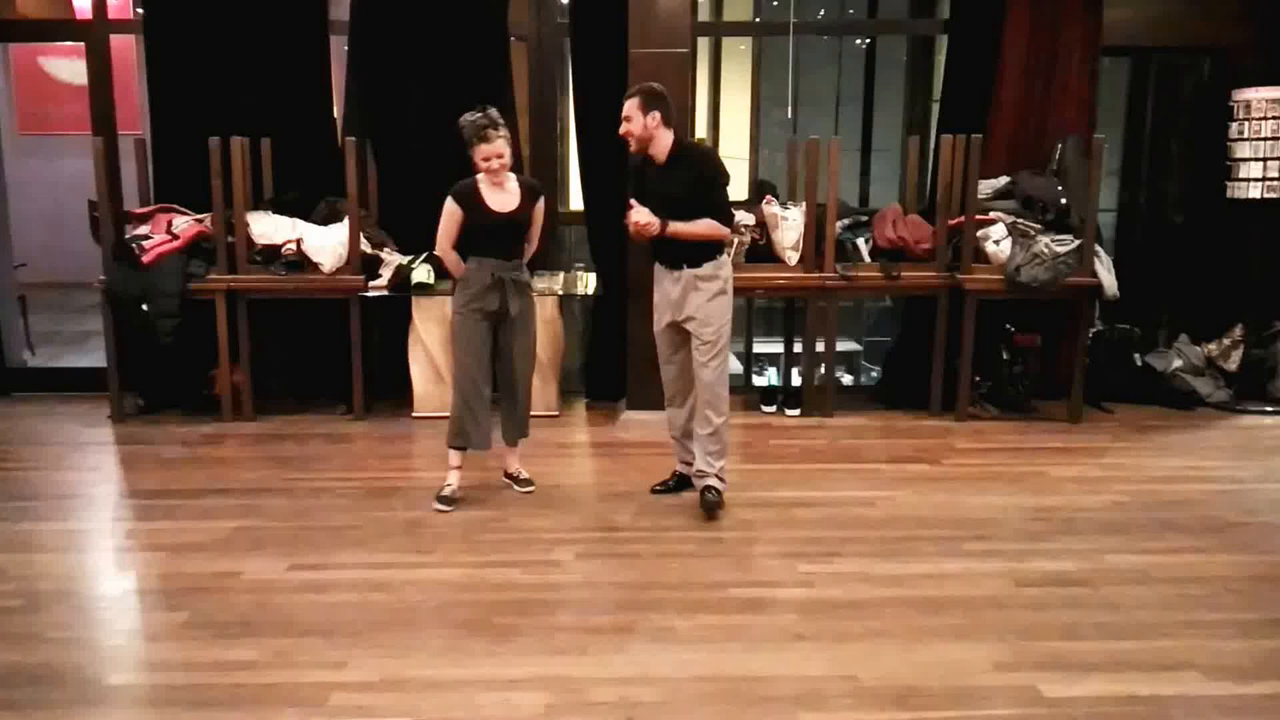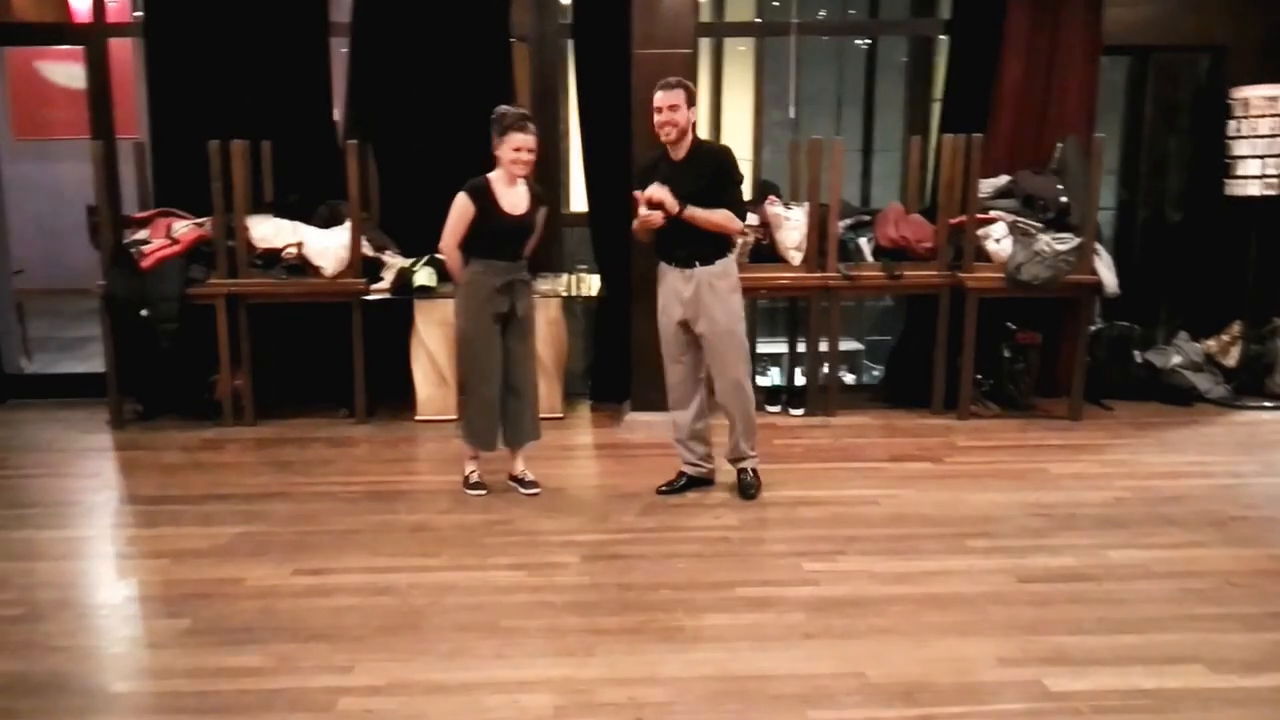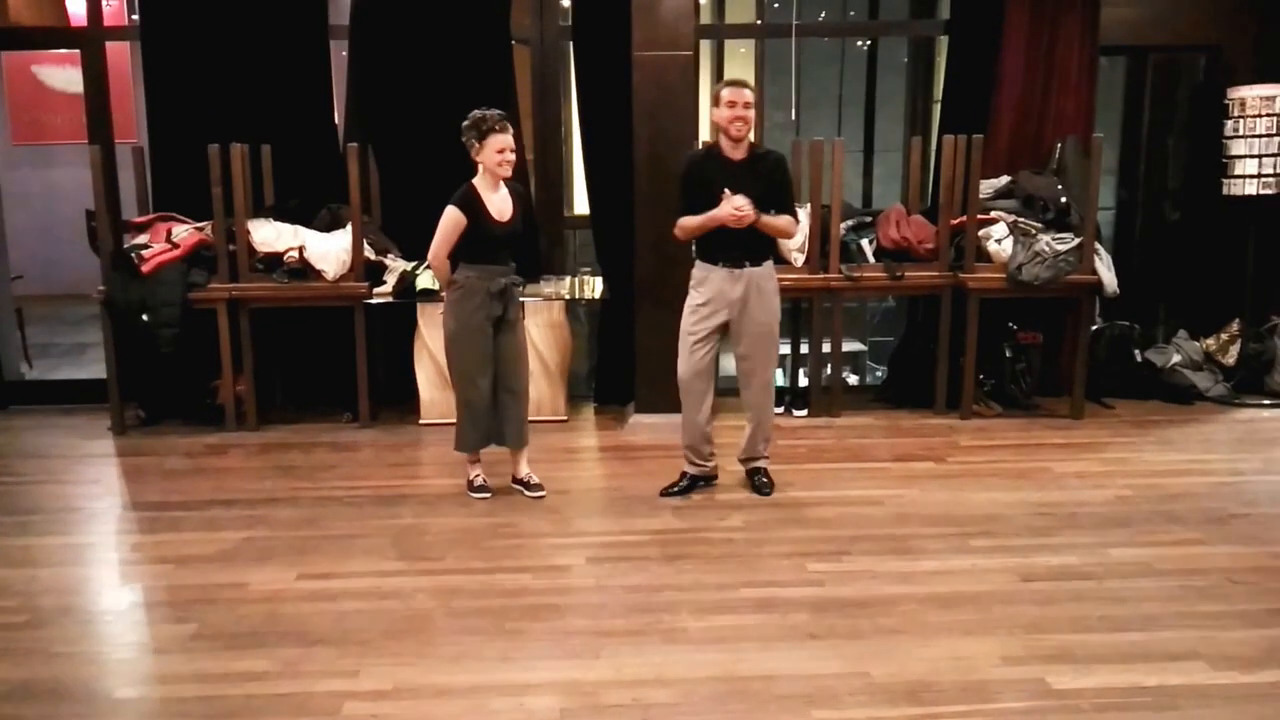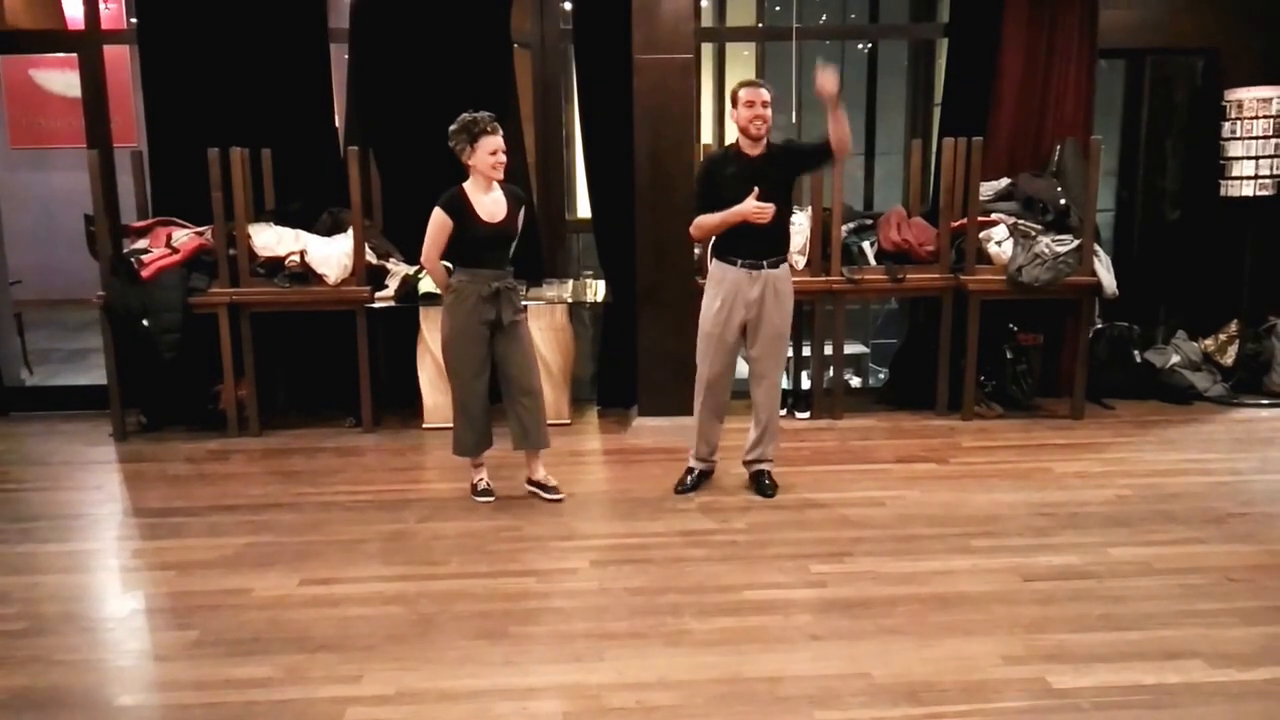
dt=0.5s
person 1, frame 1
left shoulder: (702, 160)
right shoulder: (641, 169)
left elbow: (723, 227)
left wrist: (663, 225)
right wrist: (637, 226)
left hip: (706, 277)
right hip: (665, 277)
left knee: (709, 377)
right knee: (674, 378)
left ankle: (710, 476)
right ankle: (687, 465)
person 1, frame 2
left shoulder: (718, 158)
right shoulder: (650, 169)
left elbow: (735, 223)
right elbow: (643, 234)
left wrist: (679, 208)
right wrist: (644, 221)
left hip: (715, 275)
right hip: (671, 277)
left knee: (731, 372)
right knee: (681, 378)
left ankle: (745, 460)
right ankle: (696, 465)
person 1, frame 3
left shoulder: (772, 163)
right shoulder: (697, 164)
left elbow: (790, 225)
right elbow: (681, 229)
left wrist: (754, 218)
right wrist: (719, 215)
left hip: (758, 278)
right hip: (709, 277)
left knee: (758, 375)
right knee: (691, 373)
left ankle: (756, 460)
right ankle: (698, 465)
person 1, frame 4
left shoulder: (787, 155)
right shoulder: (716, 165)
left elbow: (841, 147)
right elbow: (697, 229)
left wrist: (832, 103)
right wrist: (738, 212)
left hip: (774, 278)
right hip: (727, 277)
left knee: (768, 376)
right knee: (712, 372)
left ankle: (760, 461)
right ankle: (701, 459)
person 2, frame 1
left shoulder: (531, 191)
right shoulder: (463, 194)
right elbow: (444, 248)
right wrist: (473, 280)
left hip: (517, 290)
right hip: (474, 292)
left knee: (517, 376)
right knee: (469, 379)
left ankle: (512, 462)
right ankle: (454, 472)
person 2, frame 2
left shoulder: (535, 197)
right shoulder: (476, 191)
right elbow: (449, 246)
right wrist: (472, 284)
left hip: (519, 291)
right hip: (480, 293)
left knee: (521, 376)
right knee: (482, 378)
left ankle: (517, 464)
right ankle: (471, 461)
person 2, frame 3
left shoulder: (518, 195)
right shoulder: (465, 200)
right elbow: (436, 257)
right wrist: (458, 290)
left hip: (507, 294)
right hip: (471, 298)
left knee: (515, 381)
right knee: (474, 384)
left ankle: (520, 467)
right ankle: (474, 467)
person 2, frame 4
left shoulder: (514, 198)
right shoulder: (452, 203)
right elbow: (430, 259)
right wrist: (458, 292)
left hip: (507, 297)
right hip: (468, 302)
left knee: (525, 382)
right knee: (470, 388)
left ankle: (536, 471)
right ankle: (477, 471)
